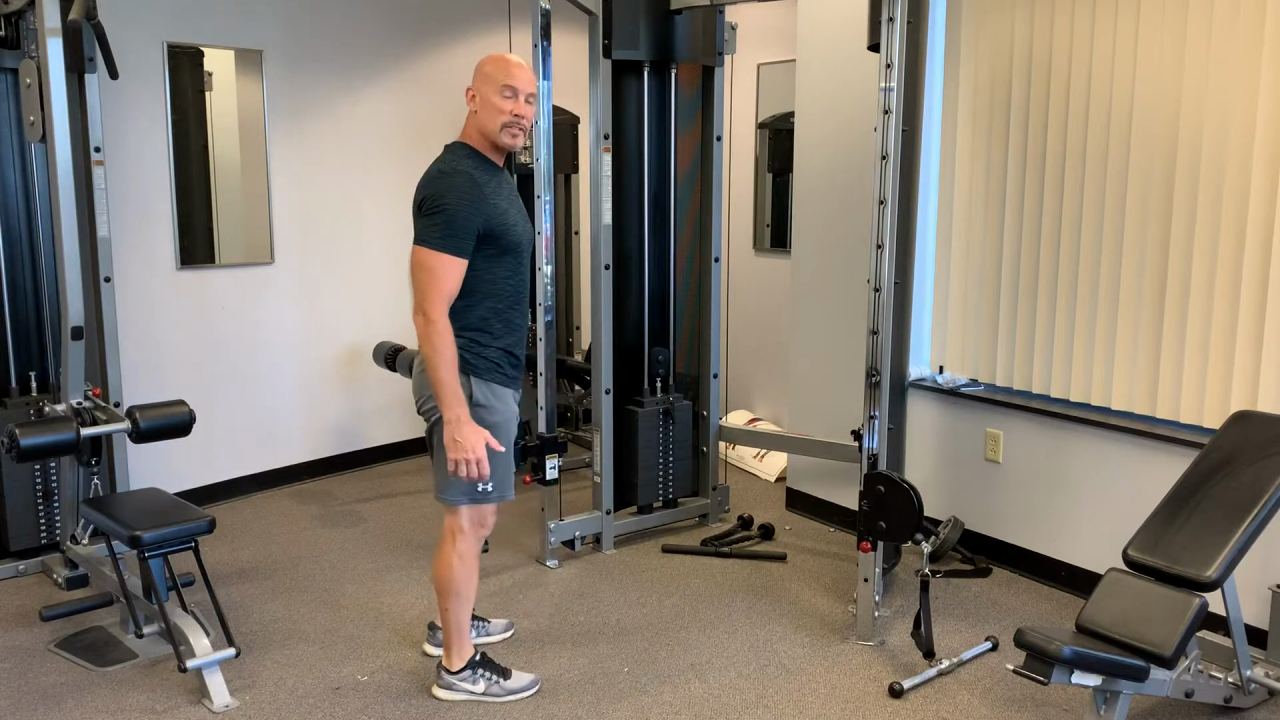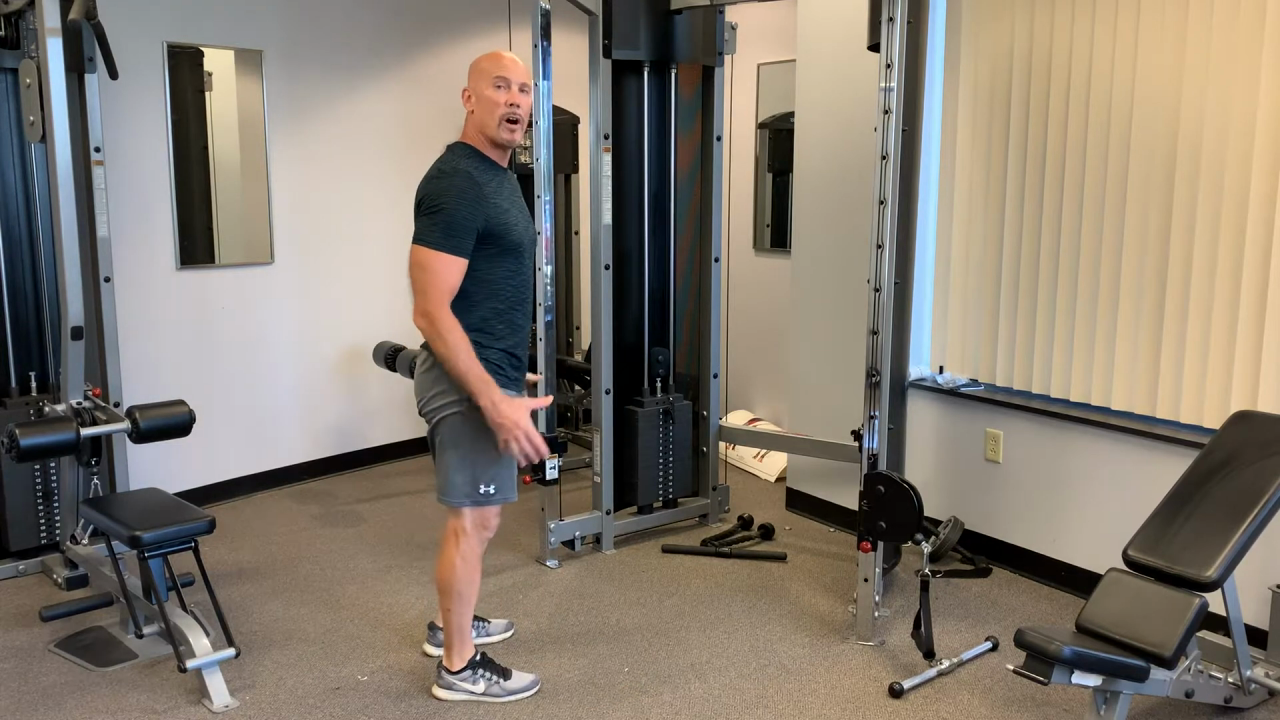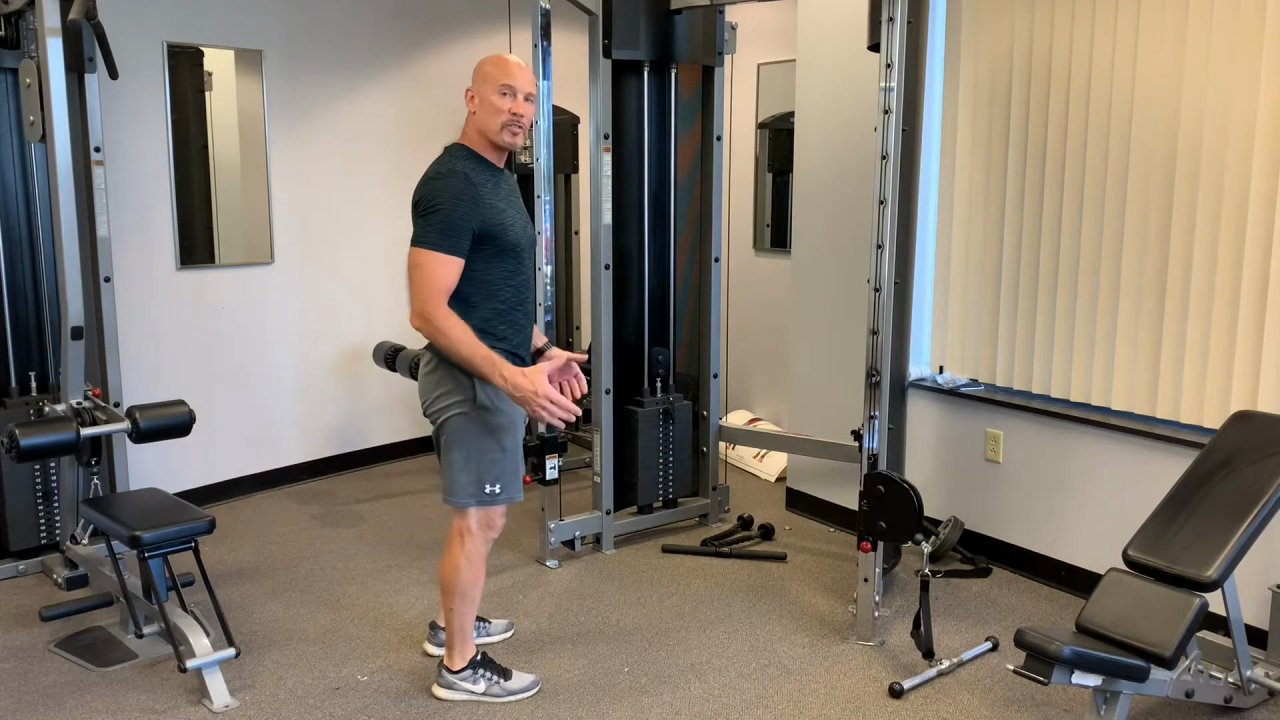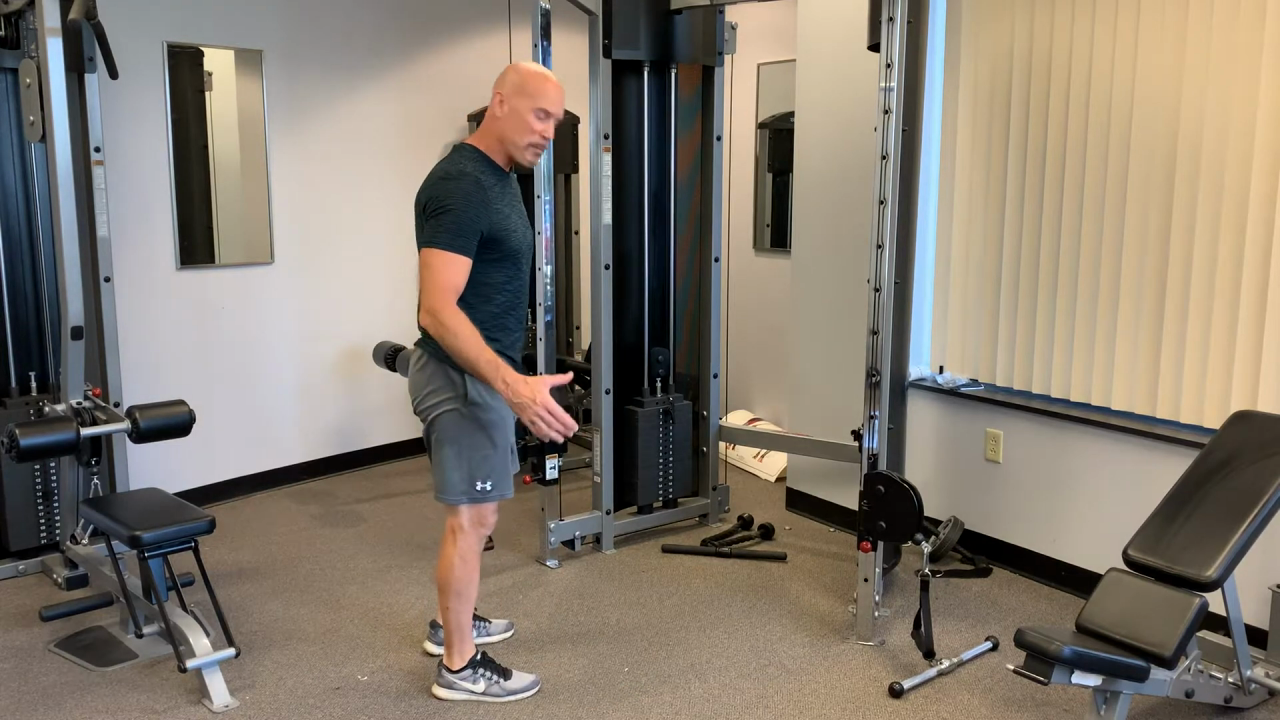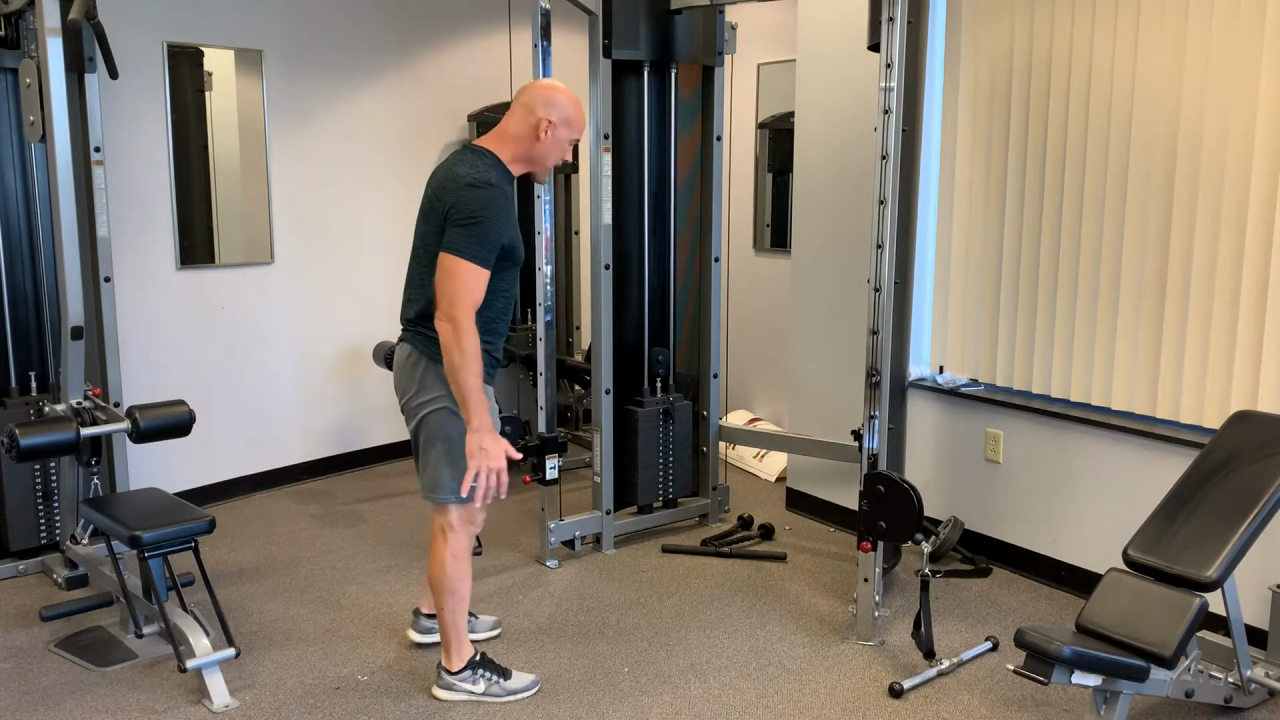
dt=0.3s
person 1, frame 1
left shoulder: (495, 177)
right shoulder: (455, 185)
right elbow: (431, 314)
right wrist: (458, 418)
left hip: (493, 374)
right hip: (470, 381)
left knee: (482, 507)
right knee: (470, 517)
left ankle: (451, 623)
right ankle: (459, 666)
person 1, frame 2
left shoulder: (498, 177)
right shoulder: (455, 183)
right elbow: (432, 312)
right wrist: (496, 403)
left hip: (491, 375)
right hip: (469, 382)
left knee: (474, 511)
right knee: (475, 519)
left ankle: (450, 622)
right ankle: (458, 667)
person 1, frame 3
left shoulder: (498, 178)
right shoulder: (452, 185)
right elbow: (428, 310)
left wrist: (542, 349)
right wrist: (512, 378)
left hip: (496, 373)
right hip: (474, 380)
left knee: (476, 512)
right knee: (480, 520)
left ankle: (450, 623)
right ankle: (460, 666)
person 1, frame 4
left shoulder: (494, 177)
right shoulder: (461, 187)
right elbow: (437, 310)
left wrist: (510, 378)
right wrist: (515, 385)
left hip: (475, 372)
right hip: (462, 376)
left knee: (472, 510)
right knee: (473, 517)
left ankle: (452, 621)
right ankle: (460, 666)
person 1, frame 5
left shoulder: (469, 168)
right shoulder: (483, 196)
right elbow: (454, 320)
right wrist: (480, 430)
left hip: (435, 363)
right hip: (444, 371)
left knee: (454, 505)
right knee: (461, 514)
left ankle: (434, 612)
right ankle: (459, 666)
